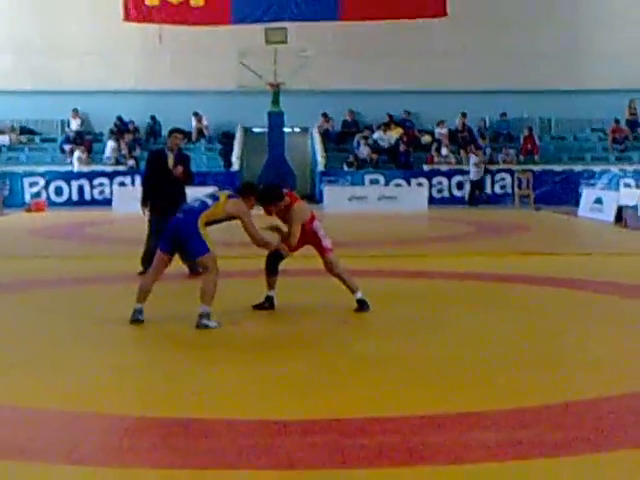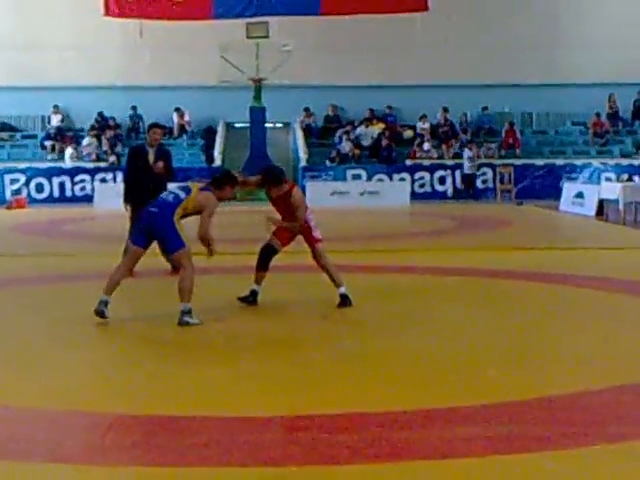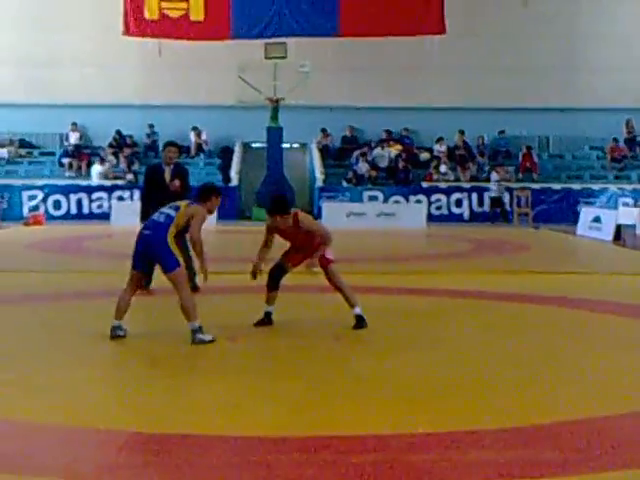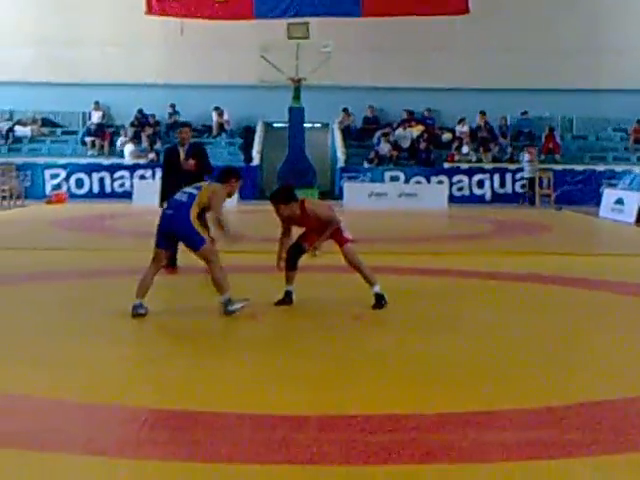
dt=0.3s
person 1, frame 1
left shoulder: (223, 196)
right shoulder: (240, 207)
right elbow: (256, 239)
right wrist: (273, 245)
left hip: (176, 221)
right hip: (191, 225)
left knee: (155, 270)
right knee: (211, 270)
left ankle: (137, 312)
right ankle: (204, 317)
person 1, frame 2
left shoulder: (194, 186)
right shoulder: (211, 199)
right elbow: (202, 233)
right wrist: (210, 246)
left hip: (148, 213)
right hip: (165, 219)
left knee: (126, 264)
right knee: (186, 267)
left ankle: (103, 303)
right ankle: (186, 313)
person 1, frame 3
left shoulder: (182, 205)
right shoulder: (200, 211)
right elbow: (194, 236)
right wrist: (203, 262)
left hip: (144, 236)
right hip: (161, 240)
left knee: (132, 287)
right knee: (183, 286)
left ankle: (117, 327)
right ankle: (196, 332)
person 1, frame 4
left shoulder: (203, 188)
right shoulder: (220, 190)
right elbow: (215, 215)
left wrist: (208, 239)
right wrist: (227, 233)
left hip: (167, 217)
right hip: (184, 220)
left knee: (155, 266)
right knee: (213, 259)
left ankle: (138, 305)
right ankle: (228, 302)
person 2, frame 1
left shoulder: (185, 158)
right shoulder: (155, 155)
left elbow: (190, 179)
right elbow: (147, 178)
left wrist: (182, 174)
right wrist: (145, 201)
left hip: (177, 203)
right hip: (158, 203)
right knee: (154, 236)
left ankle: (193, 267)
right ankle: (146, 267)
person 2, frame 2
left shoulder: (165, 153)
right shoulder: (135, 151)
left elbow: (171, 175)
right elbow: (128, 175)
left wrist: (163, 170)
right wrist: (127, 198)
right hip: (139, 199)
left ankle: (174, 263)
person 2, frame 3
left shoulder: (182, 171)
right shoulder: (152, 170)
left elbow: (188, 193)
right elbow: (146, 194)
left wrist: (180, 188)
right wrist: (144, 216)
left knee: (183, 251)
left ankle: (191, 282)
right ankle: (145, 283)
person 2, frame 4
left shoulder: (199, 150)
right shoulder: (169, 151)
left elbow: (208, 170)
right elbow: (165, 176)
left wrist: (195, 168)
right wrist: (163, 198)
right ankle: (171, 262)
person 3, frame 1
left shoulder: (295, 210)
right shoulder: (280, 195)
left elbow: (292, 242)
left wrist: (278, 230)
left hip: (313, 232)
right hip: (297, 232)
left knee: (333, 268)
right knee: (272, 259)
left ankle: (360, 300)
right ankle: (269, 300)
person 3, frame 2
left shoulder: (295, 195)
right shoulder: (267, 183)
left elbow: (300, 224)
right elbow: (246, 183)
left wrist: (278, 222)
right wrist: (241, 180)
left hip: (304, 223)
right hip: (287, 223)
left knee: (321, 259)
right knee: (265, 253)
left ankle: (343, 294)
right ankle: (253, 295)
person 3, frame 3
left shoulder: (302, 220)
right shoulder: (272, 225)
left elbow: (327, 237)
right elbow: (266, 246)
left wrist: (315, 258)
right wrist: (258, 263)
left hip: (317, 247)
right hip: (297, 248)
left knee: (334, 279)
right knee: (274, 273)
left ankle: (358, 315)
right ankle: (268, 316)
person 3, frame 4
left shoulder: (310, 207)
right shoulder: (285, 215)
left elbow: (335, 221)
right elbow: (286, 234)
left wrist: (320, 240)
right wrist: (280, 254)
left hip: (333, 226)
right hip: (315, 229)
left knee: (352, 260)
right knee: (291, 253)
left ankle: (379, 294)
right ankle: (288, 294)
